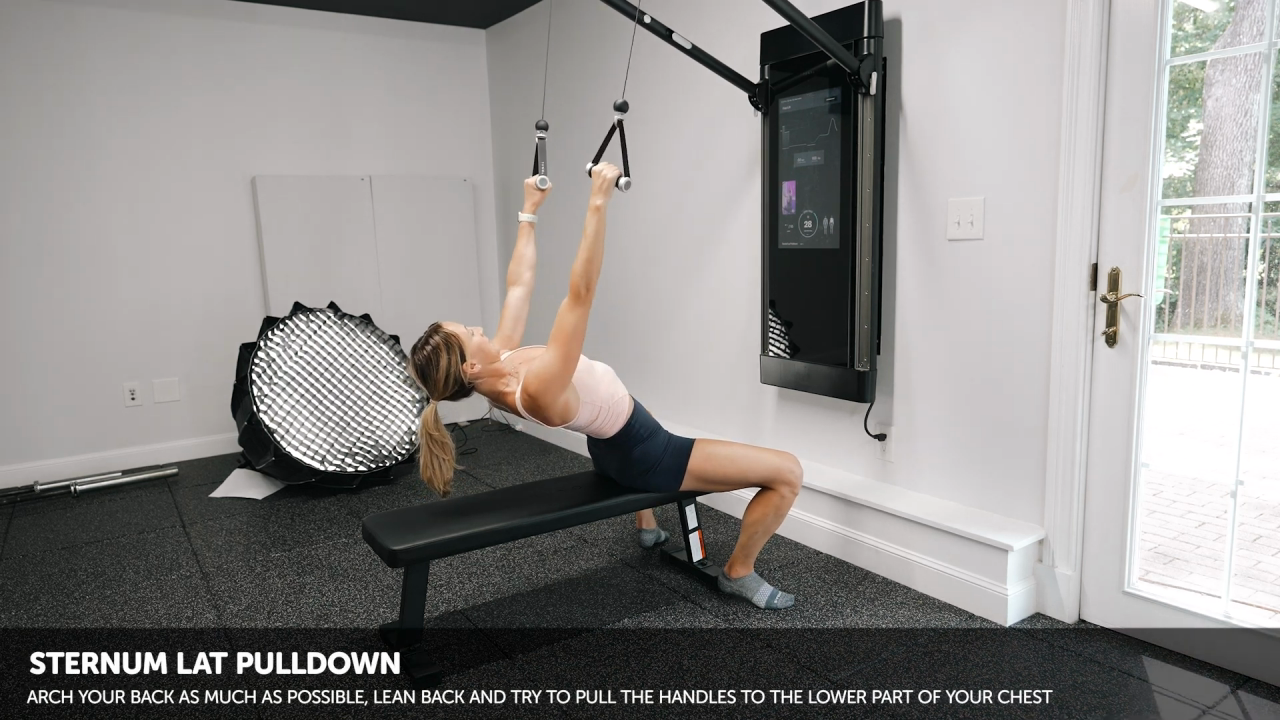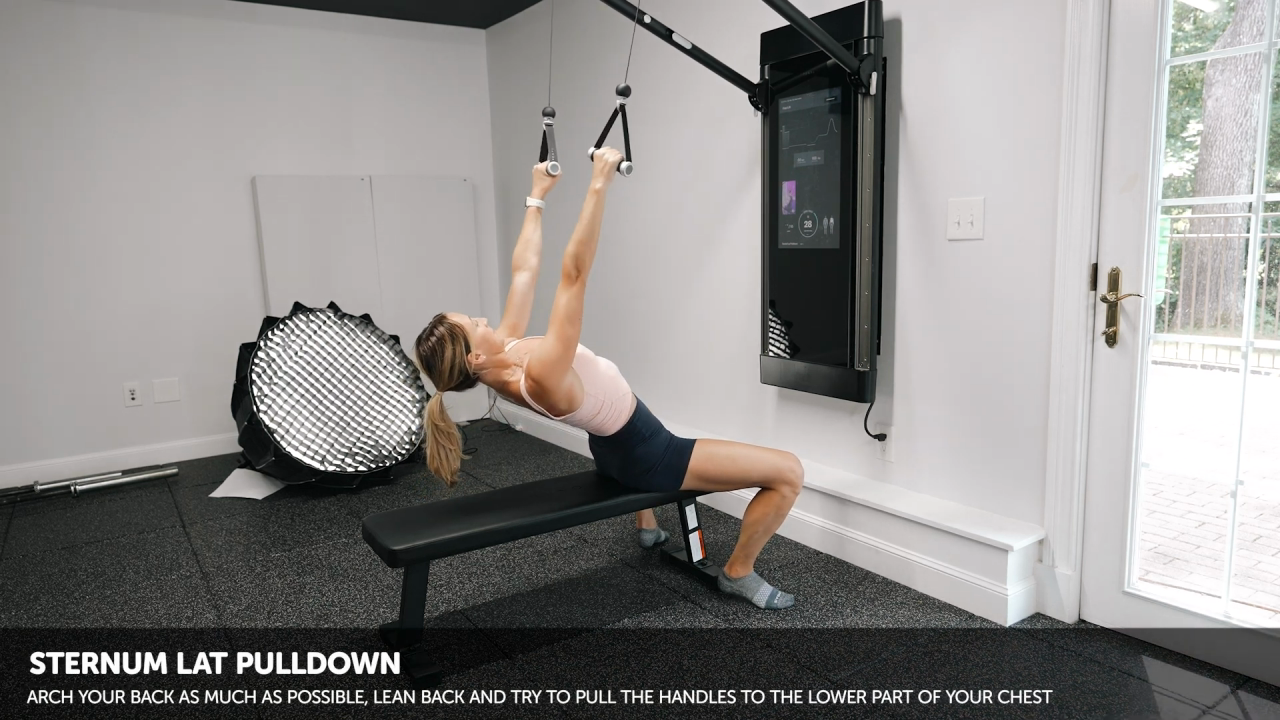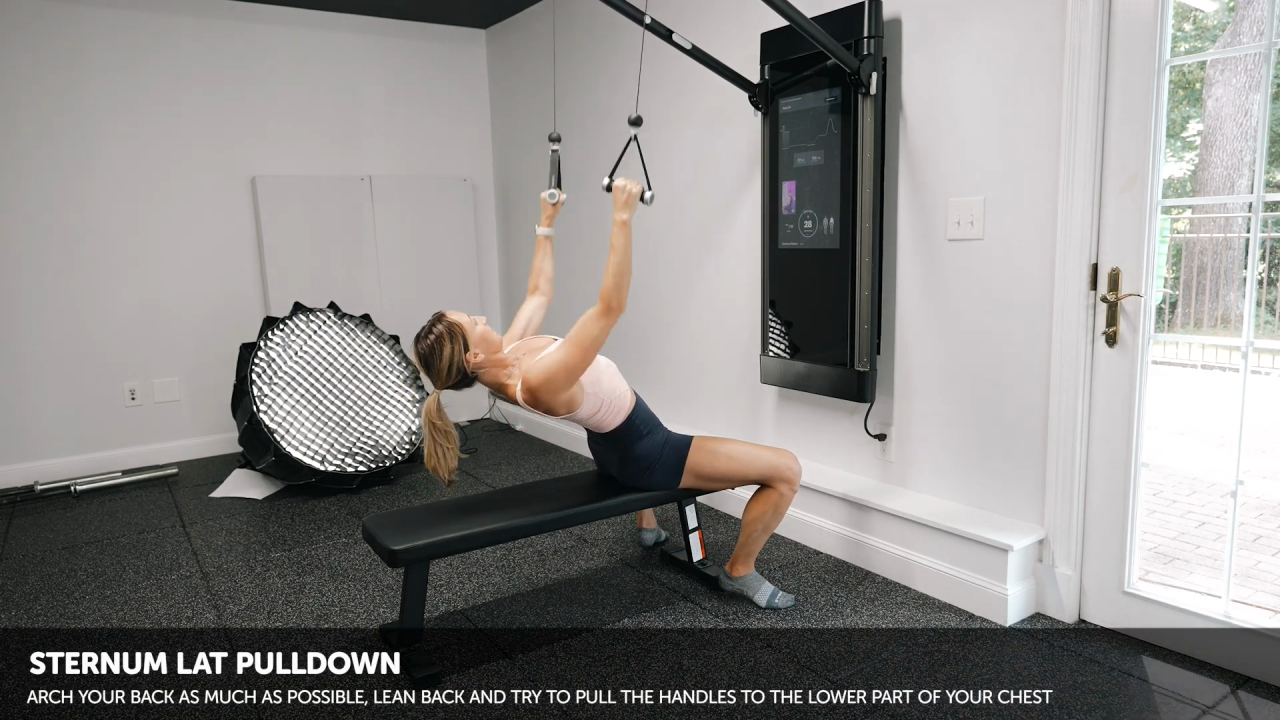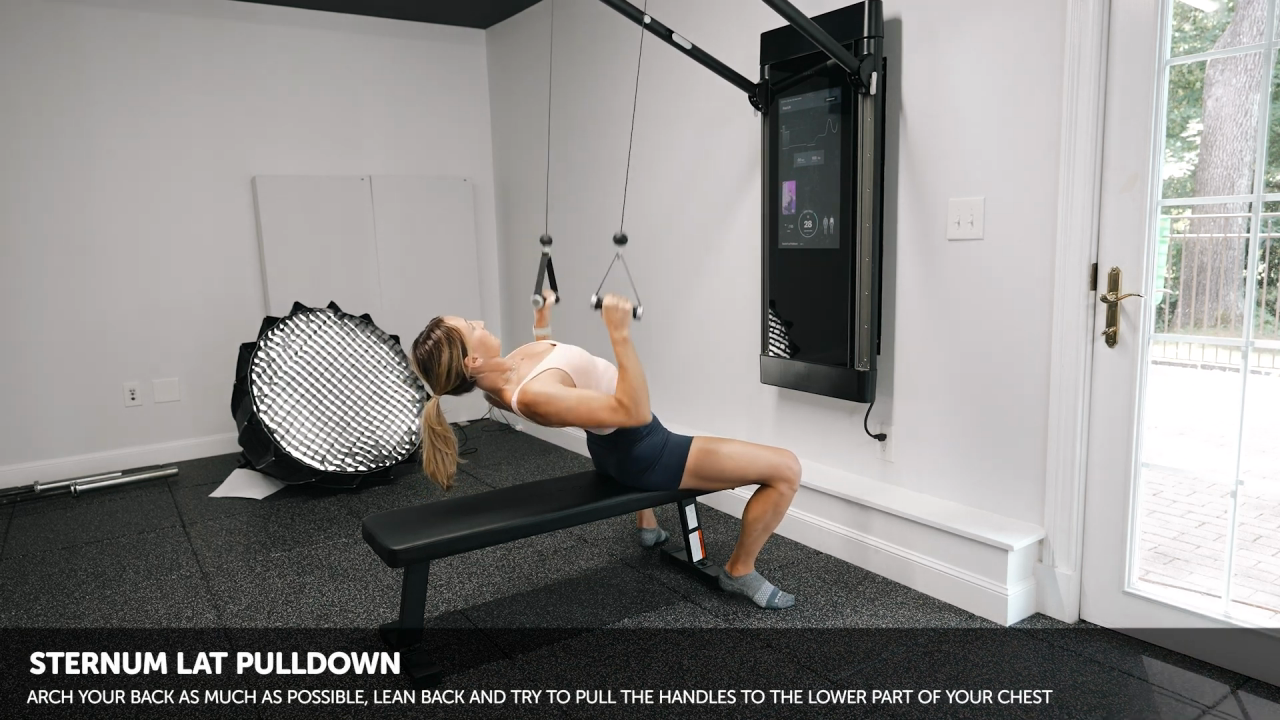
dt=0.5s
person 1, frame 1
left shoulder: (500, 363)
right shoulder: (535, 391)
left elbow: (520, 283)
right elbow: (581, 293)
left wrist: (529, 210)
right wrist: (598, 202)
left hip: (615, 447)
right hip: (645, 458)
right knee: (787, 472)
left ankle: (647, 526)
right ankle: (738, 574)
person 1, frame 2
left shoulder: (505, 356)
right shoulder: (540, 377)
left elbow: (524, 268)
right elbow: (574, 272)
left wrist: (537, 195)
right wrist: (599, 185)
left hip: (617, 448)
right hip: (645, 456)
right knee: (788, 472)
left ankle: (647, 526)
right ankle: (738, 574)
person 1, frame 3
left shoulder: (505, 356)
right shoulder: (538, 382)
left elbow: (538, 294)
right elbow: (610, 306)
left wrist: (545, 223)
right wrist: (622, 218)
left hip: (616, 444)
right hip: (643, 455)
right knee: (785, 469)
left ankle: (647, 525)
right ankle: (739, 573)
person 1, frame 4
left shoulder: (502, 377)
right shoulder: (532, 393)
right elbow: (637, 411)
left wrist: (542, 318)
right wrist: (621, 333)
left hip: (615, 447)
right hip: (643, 454)
right knee: (786, 469)
left ankle: (647, 524)
right ankle: (739, 572)
